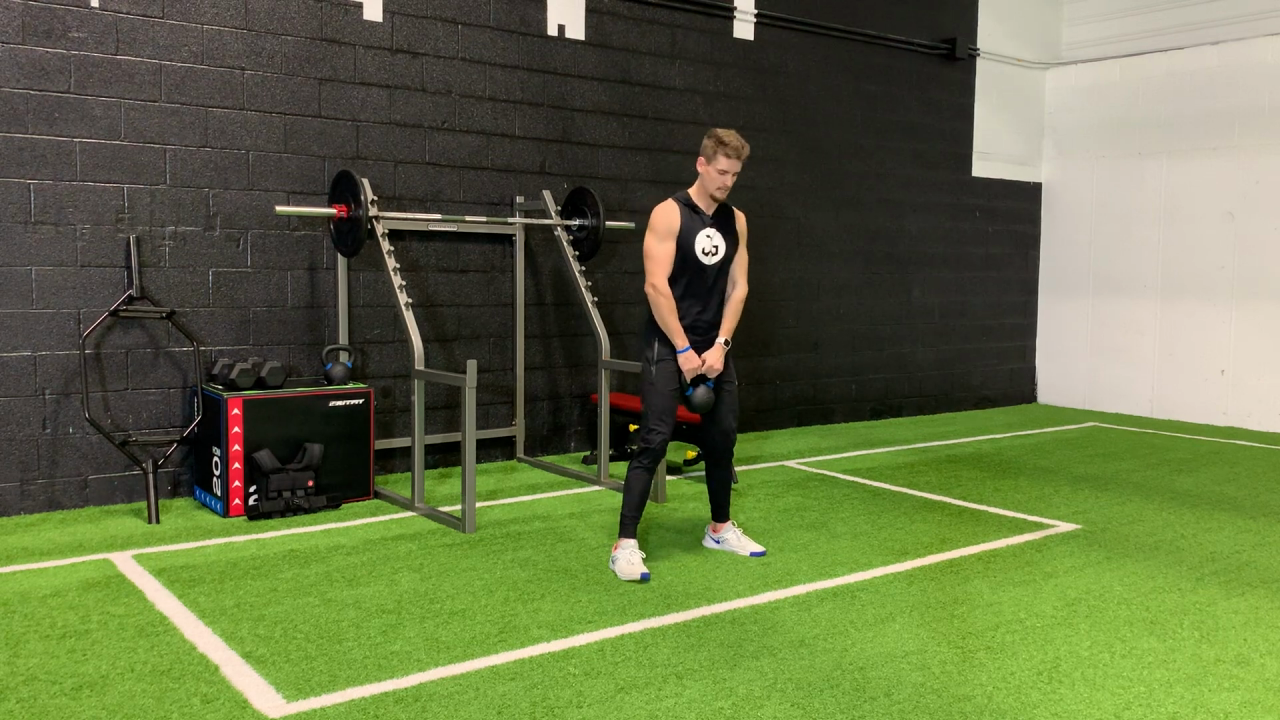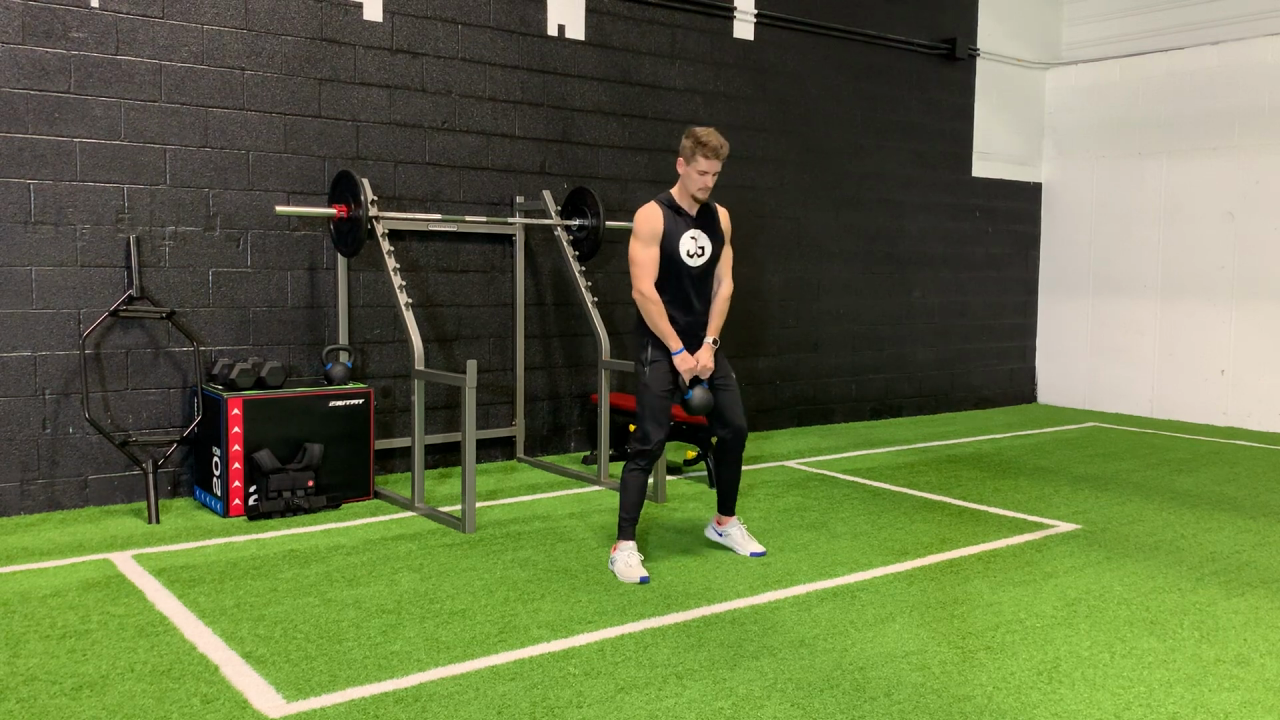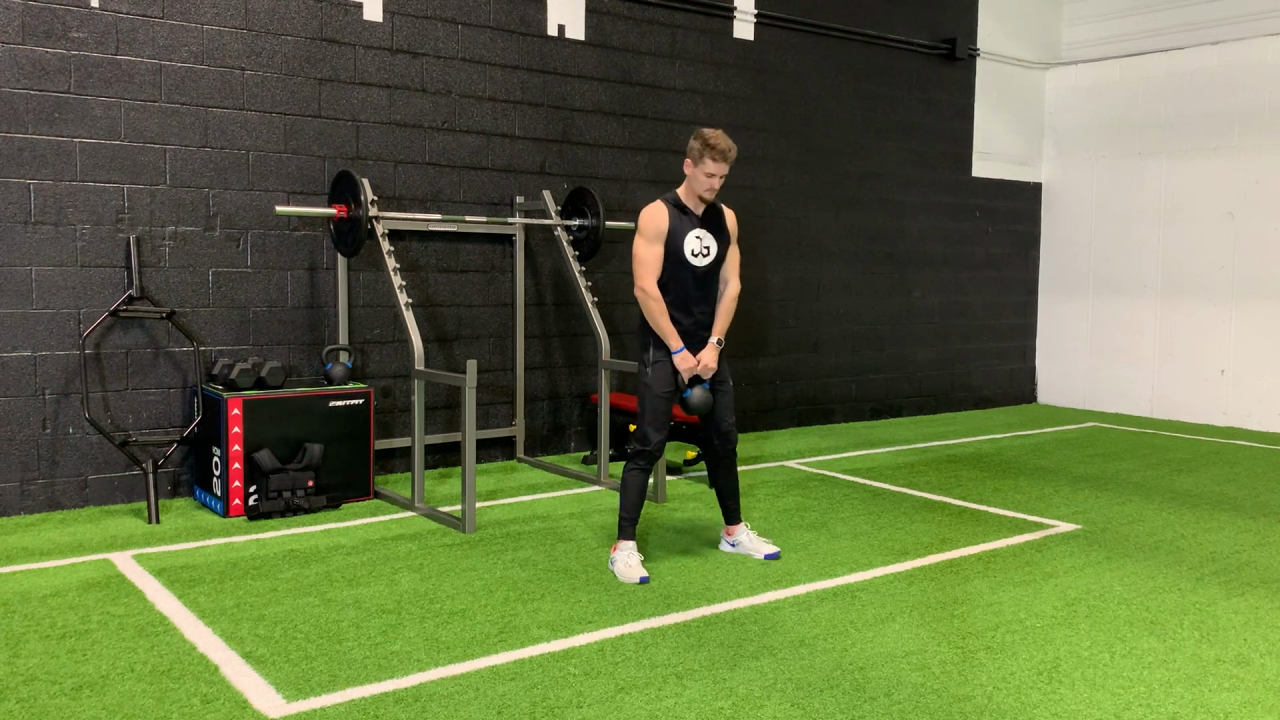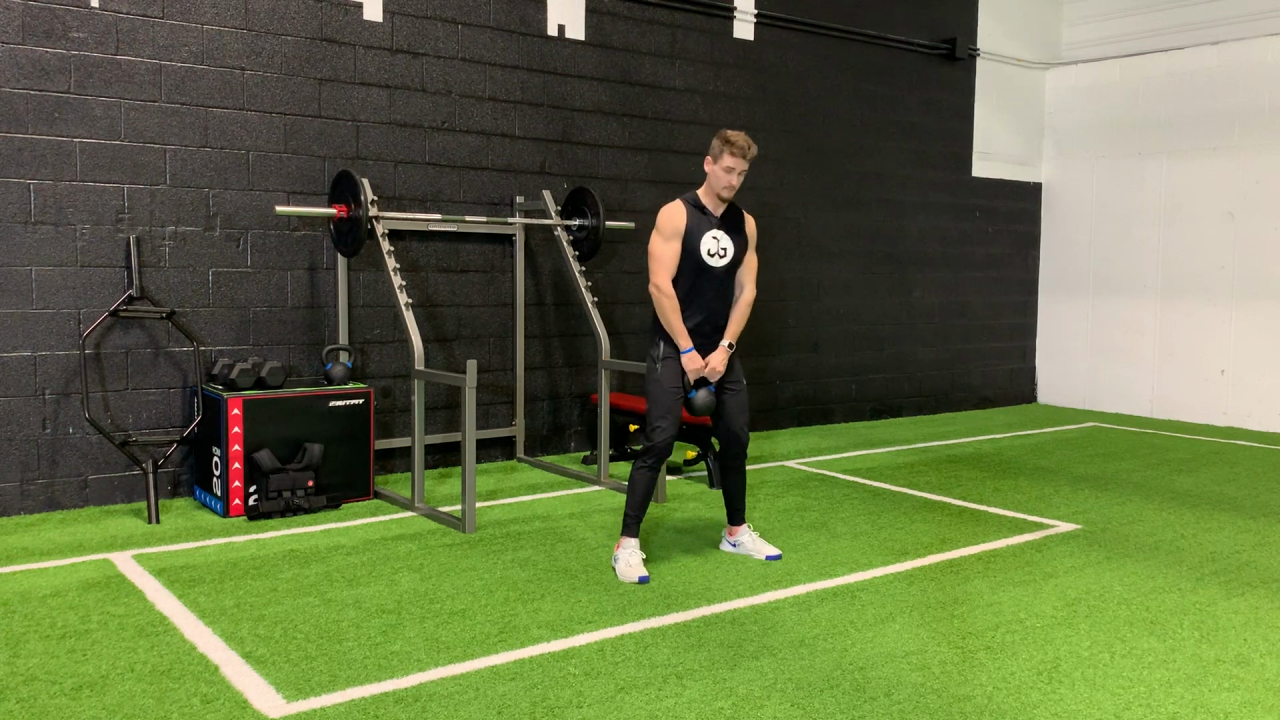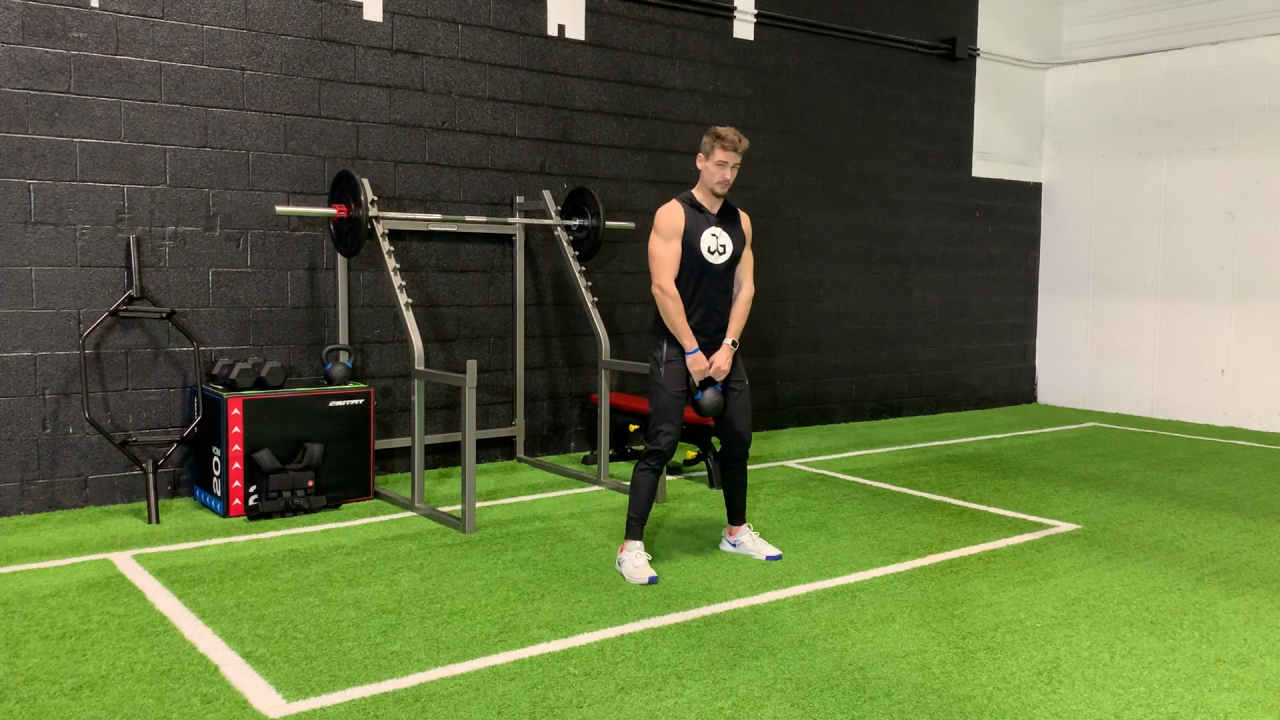
dt=0.2s
person 1, frame 1
left shoulder: (736, 220)
right shoulder: (669, 213)
left elbow: (738, 287)
right elbow: (656, 285)
left wrist: (720, 345)
right wrist: (683, 349)
left hip: (713, 346)
right hip: (668, 343)
left knee: (722, 438)
right knee: (655, 439)
left ankle: (720, 528)
right ankle: (626, 543)
person 1, frame 2
left shoulder: (720, 218)
right shoulder: (652, 216)
left elbow: (724, 284)
right elbow: (643, 290)
left wrist: (709, 345)
right wrist: (677, 352)
left hip: (704, 344)
right hip: (660, 345)
left knee: (734, 429)
right knee: (649, 444)
left ankle: (724, 521)
right ankle: (624, 546)
person 1, frame 3
left shoulder: (726, 218)
right shoulder: (657, 215)
left elbow: (730, 285)
right elbow: (645, 288)
left wrist: (713, 345)
right wrist: (677, 350)
left hip: (707, 345)
right hip: (662, 347)
left knee: (723, 438)
right knee: (649, 445)
left ankle: (733, 531)
right ankle: (624, 546)
person 1, frame 4
left shoulder: (746, 224)
right shoulder: (676, 214)
left elbow: (746, 290)
right elbow: (660, 285)
left wrist: (725, 348)
right wrist: (686, 350)
left hip: (720, 348)
right hip: (673, 346)
left knee: (735, 440)
right knee: (659, 440)
left ankle: (736, 531)
right ankle: (628, 543)
person 1, frame 5
left shoulder: (741, 221)
right shoulder: (673, 214)
left elbow: (744, 288)
right elbow: (662, 286)
left wrist: (728, 346)
right wrist: (691, 351)
left hip: (722, 348)
right hip: (676, 347)
left knee: (738, 439)
right knee: (661, 444)
left ankle: (736, 531)
right ankle: (632, 546)
